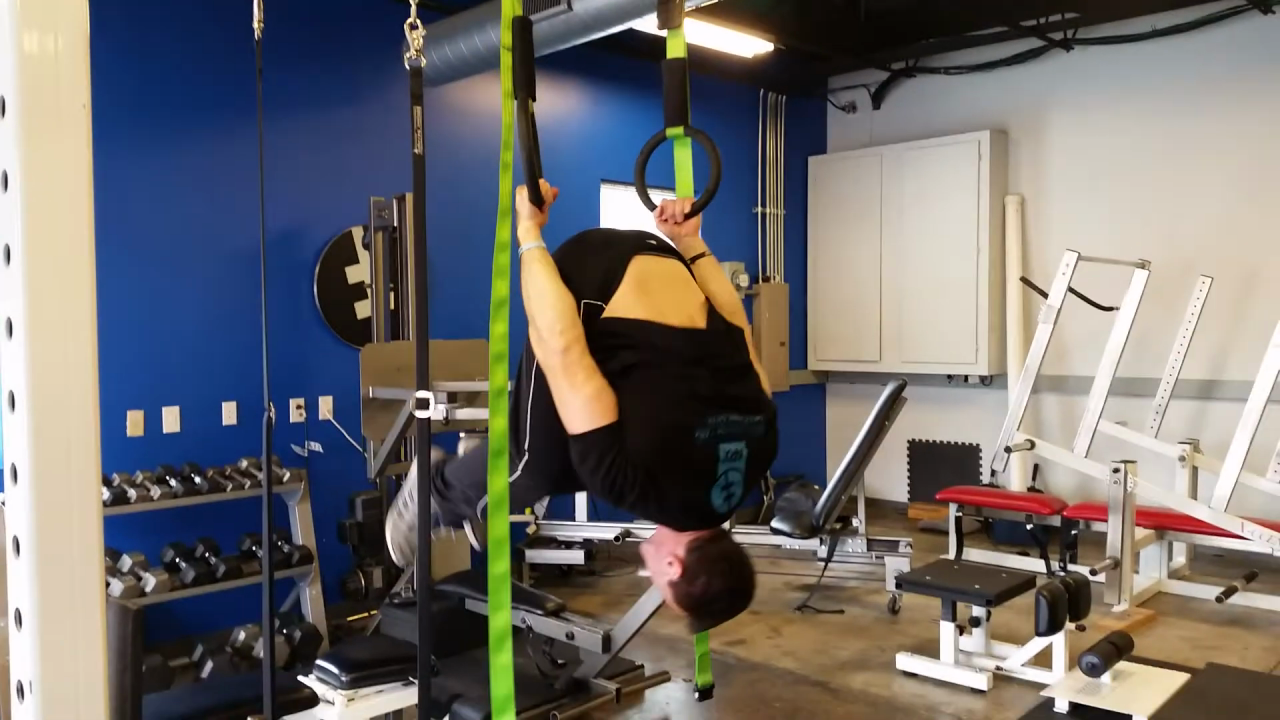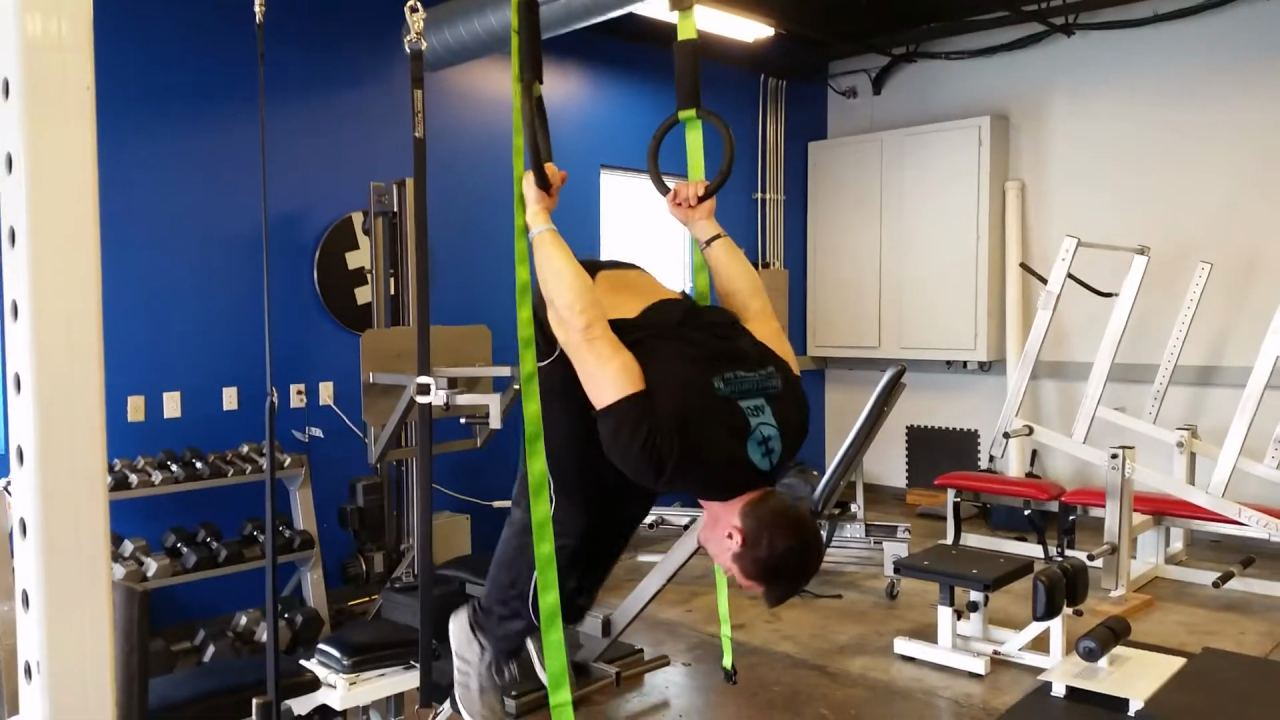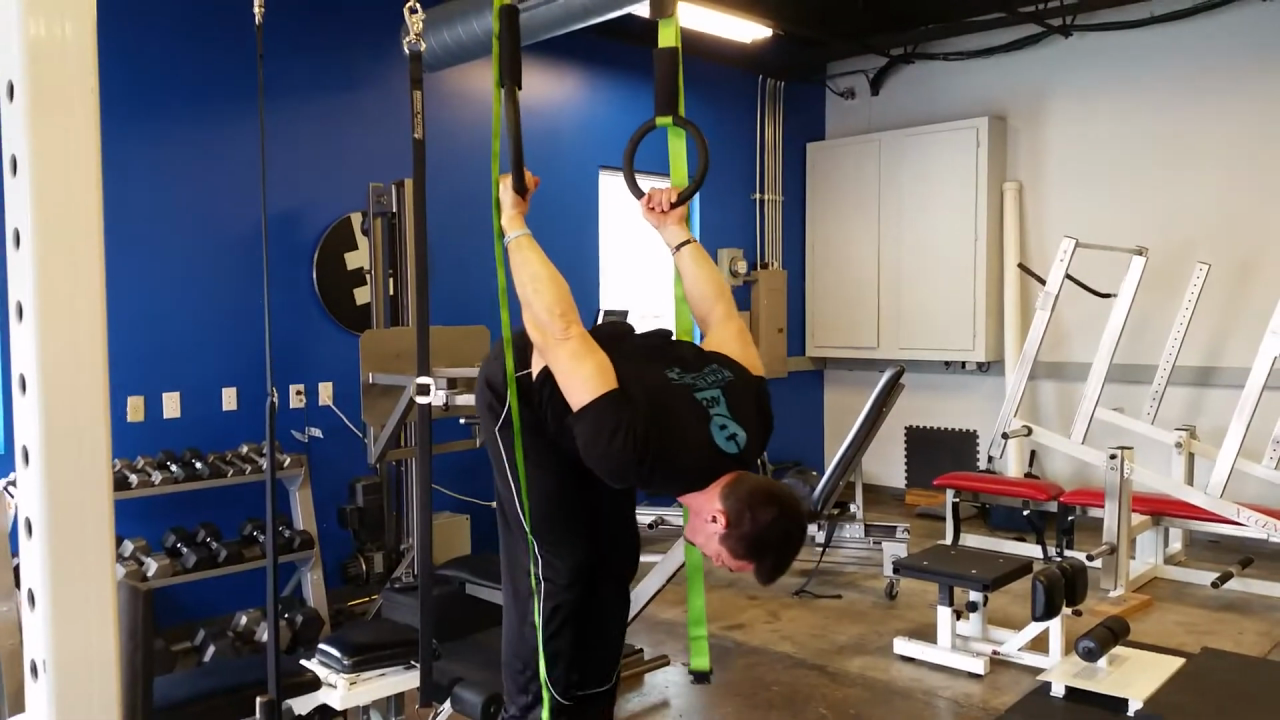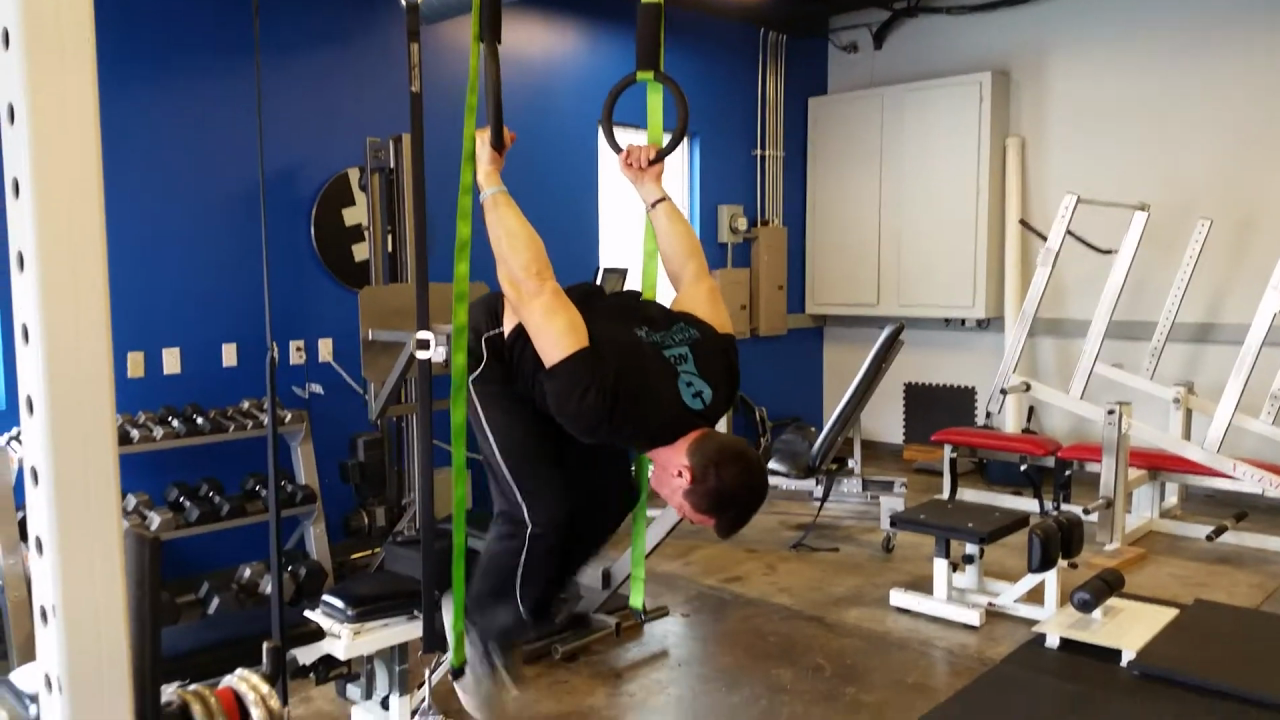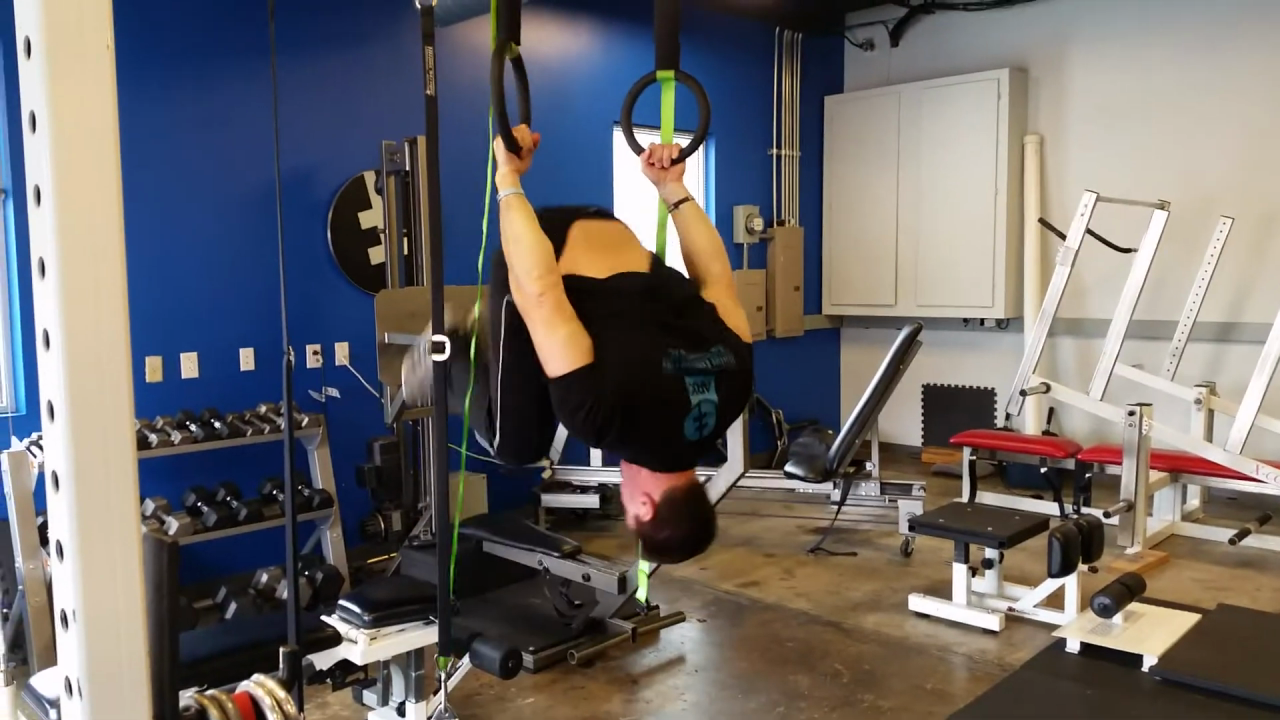
dt=0.5s
person 1, frame 1
left shoulder: (753, 451)
right shoulder: (631, 476)
left elbow: (737, 331)
right elbow: (563, 353)
left wrist: (691, 244)
right wrist: (530, 233)
left knee: (569, 468)
right knee: (536, 465)
right ankle: (436, 491)
person 1, frame 2
left shoulder: (786, 422)
right shoulder: (664, 448)
left elbow: (756, 316)
right elbow: (585, 334)
left wrist: (706, 228)
right wrist: (539, 220)
left hip: (638, 305)
right hip: (570, 333)
left knee: (627, 502)
right knee: (568, 510)
right ankle: (486, 635)
person 1, frame 3
left shoulder: (748, 423)
right shoulder: (635, 445)
left elbow: (722, 319)
right elbow: (556, 334)
left wrist: (677, 233)
right wrist: (513, 224)
left hip: (572, 383)
right hip: (524, 385)
left knee: (613, 558)
right knee: (553, 566)
person 1, frame 4
left shoulder: (713, 389)
right shoulder: (605, 401)
left elbow: (698, 284)
right elbow: (533, 286)
left wrist: (655, 191)
right wrist: (490, 188)
right hip: (495, 342)
left knee: (607, 496)
right knee: (542, 514)
left ankle: (517, 611)
right ankle: (483, 635)
person 1, frame 5
left shoulder: (729, 391)
right shoulder: (604, 410)
left elbow: (716, 283)
right elbow: (541, 296)
left wrist: (674, 190)
right wrist: (509, 179)
left hip: (609, 249)
right hip: (554, 256)
right knee: (518, 442)
right ankle: (457, 348)
